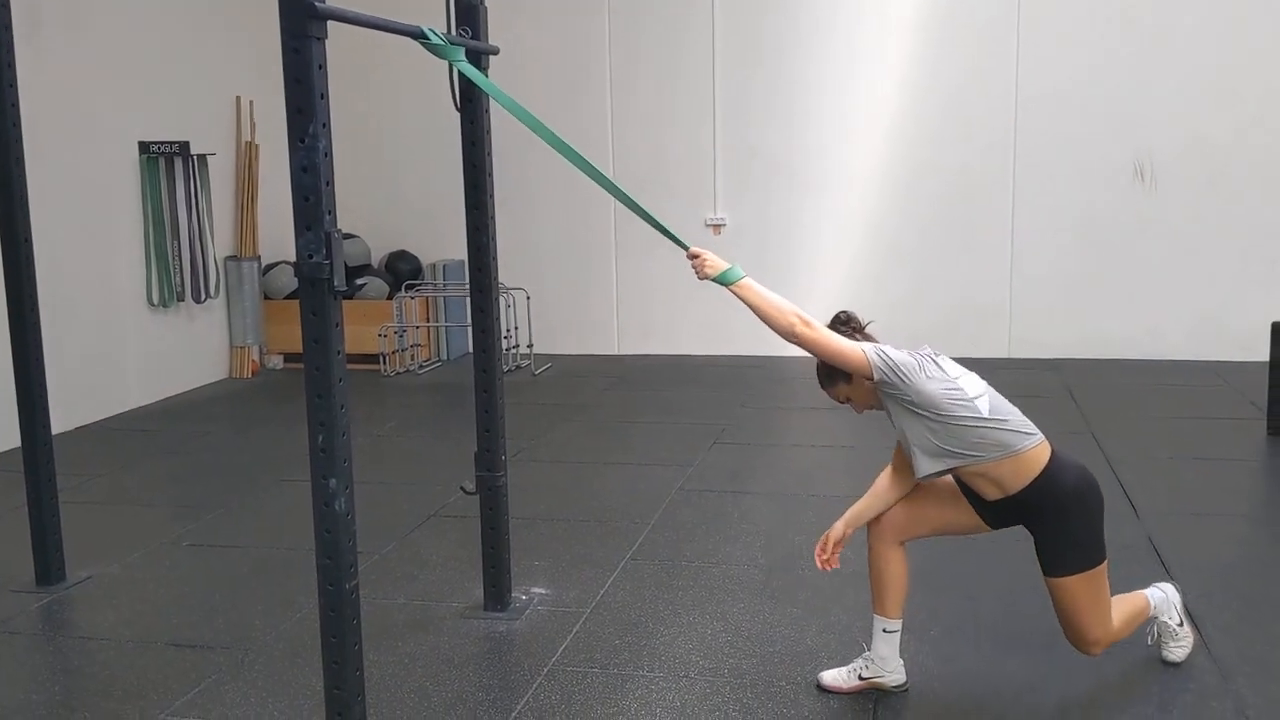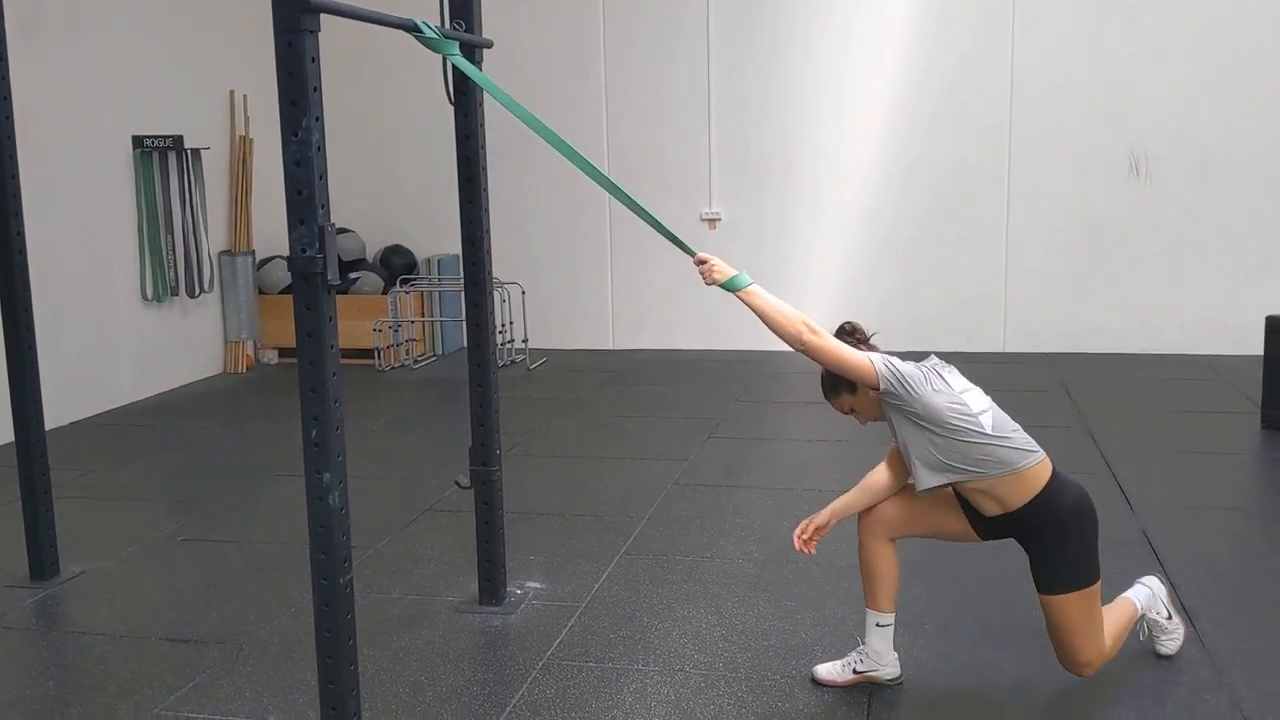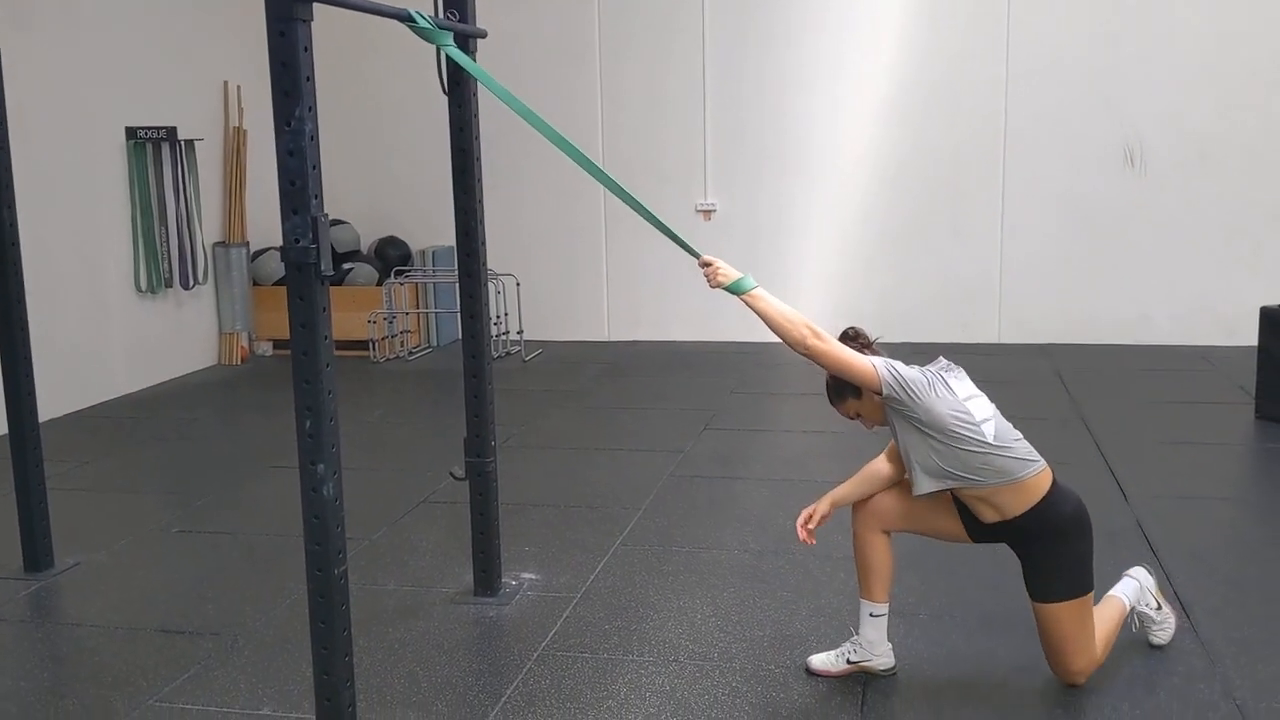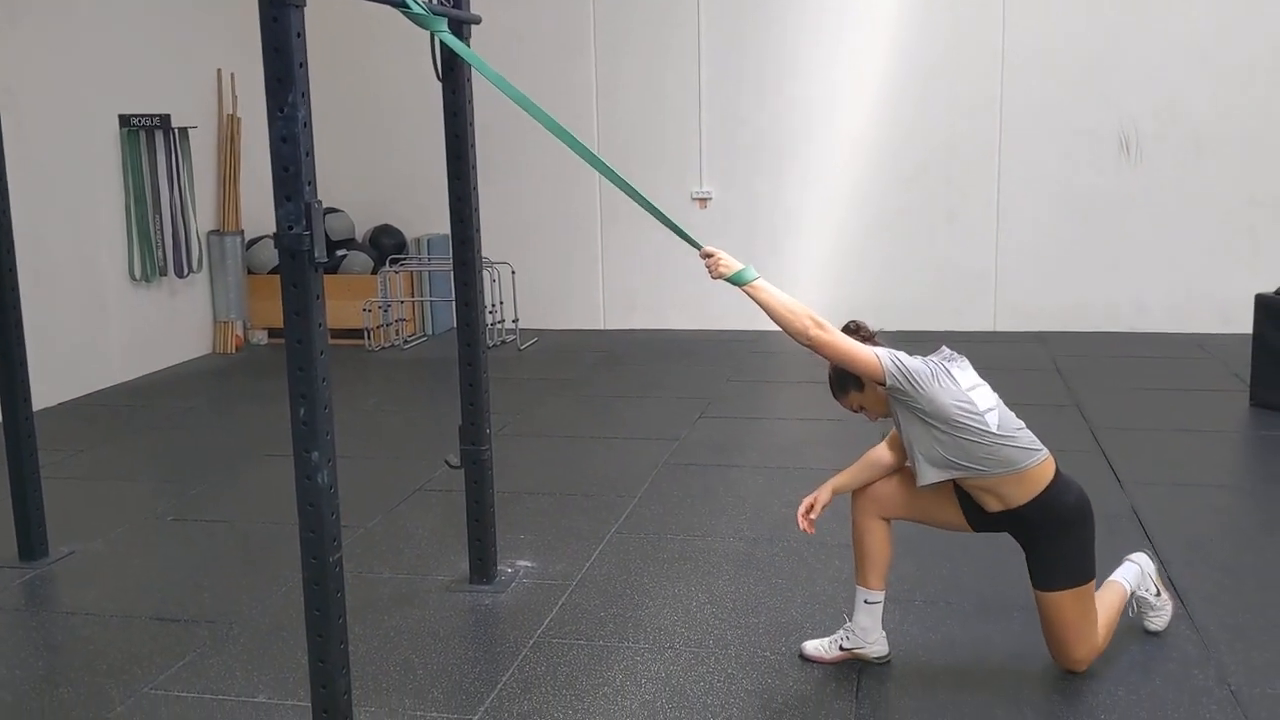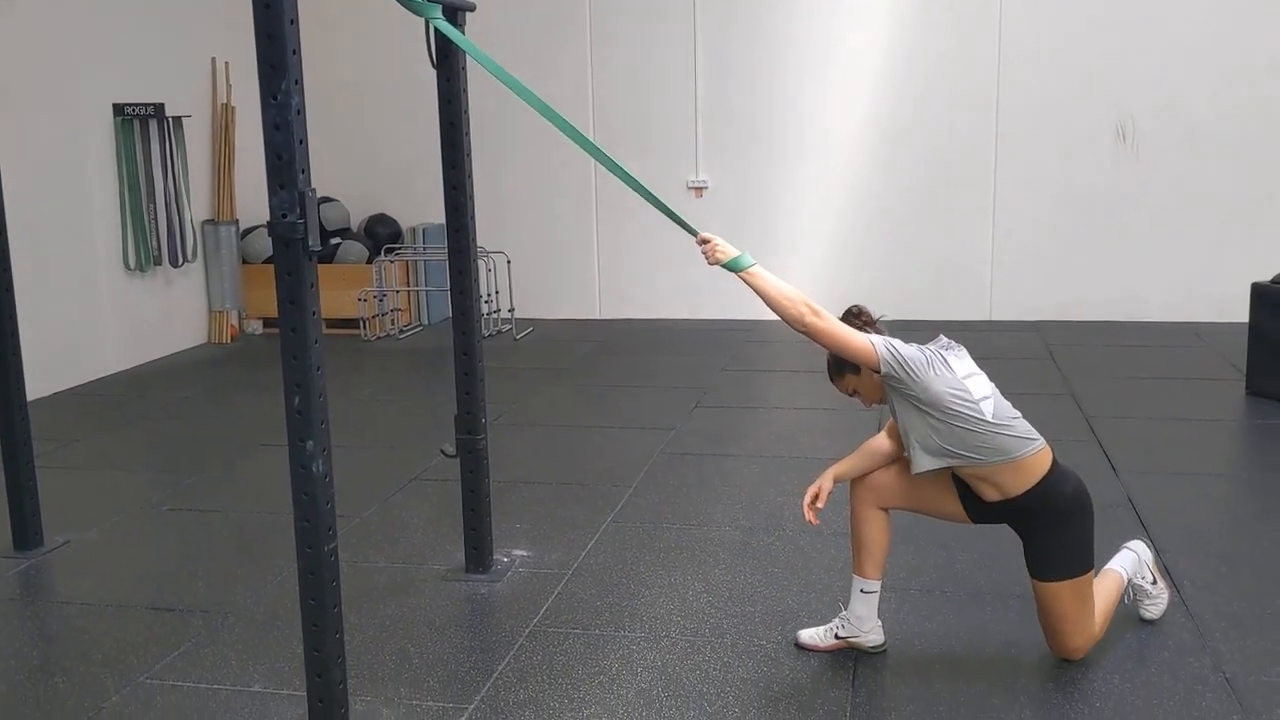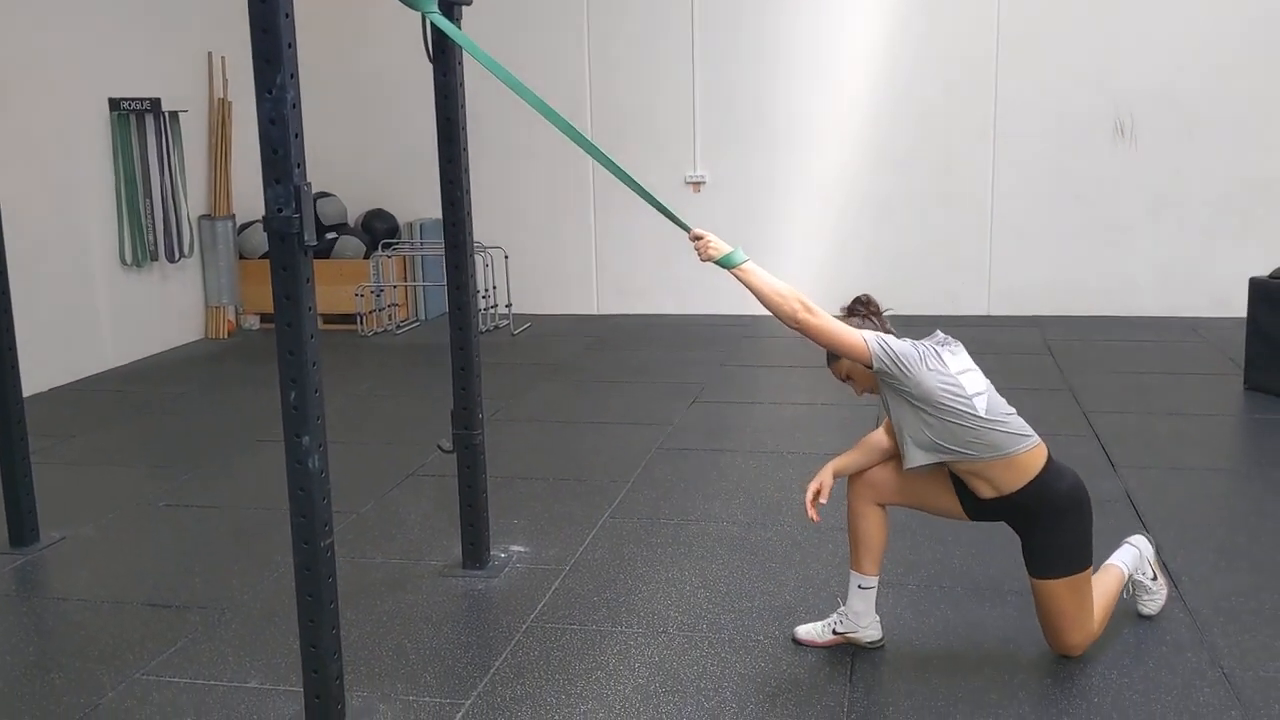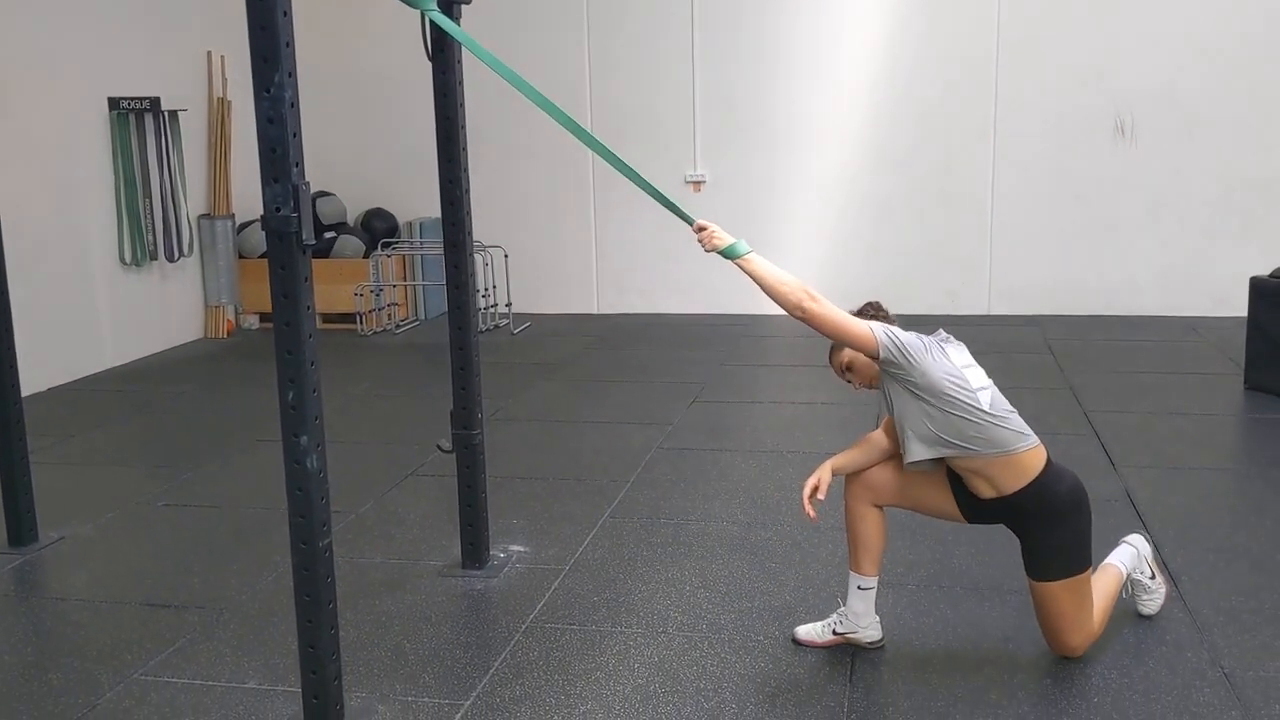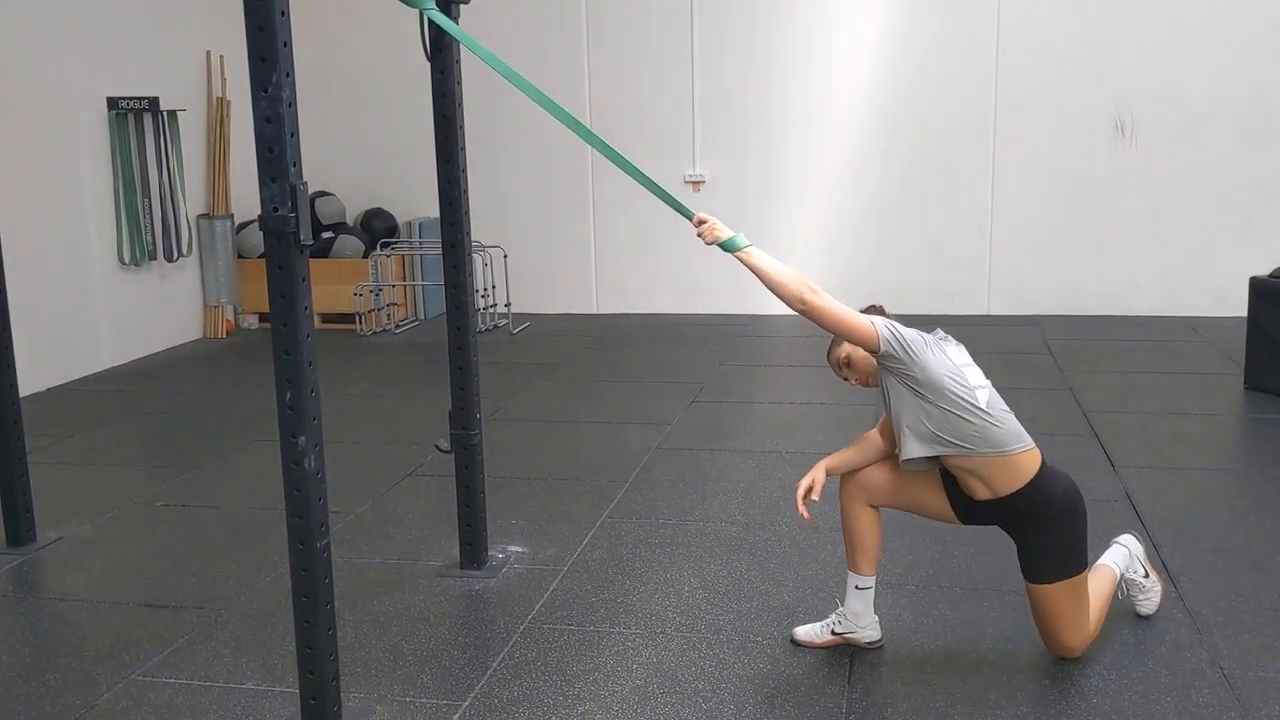
dt=0.2s
person 1, frame 1
left shoulder: (905, 371)
right shoulder: (904, 388)
left elbow: (802, 329)
right elbow: (904, 472)
left wrist: (730, 276)
right wrist: (846, 524)
left hip: (1059, 498)
right hip: (1002, 491)
left knee: (1091, 637)
right knee: (885, 525)
left ankle: (1160, 602)
right ankle: (884, 663)
person 1, frame 2
left shoulder: (909, 382)
right shoulder: (906, 398)
left elbow: (808, 337)
right elbow: (895, 470)
left wrist: (738, 283)
right wrist: (831, 513)
left hip: (1055, 516)
right hip: (994, 504)
left knee: (1083, 660)
right knee: (876, 519)
left ankle: (1145, 599)
right ankle: (878, 657)
person 1, frame 3
left shoulder: (913, 387)
right shoulder: (912, 399)
left elbow: (812, 341)
right elbow: (894, 463)
left wrist: (742, 285)
right wrist: (830, 501)
left hip: (1050, 524)
right hip: (990, 508)
left knee: (1074, 669)
right knee: (871, 510)
left ankle: (1134, 591)
right ankle: (872, 648)
person 1, frame 4
left shoulder: (916, 378)
right shoulder: (914, 388)
left elbow: (814, 332)
right elbow: (895, 450)
left wrist: (744, 277)
right wrist: (831, 487)
left hip: (1053, 513)
right hip: (990, 499)
left knee: (1075, 658)
right knee: (871, 496)
left ankle: (1133, 576)
right ankle: (866, 635)
person 1, frame 5
left shoulder: (912, 366)
right shoulder: (913, 374)
left elbow: (809, 318)
right elbow: (894, 440)
left wrist: (739, 263)
right wrist: (833, 474)
left hip: (1052, 504)
right hip: (989, 490)
left knee: (1072, 647)
right knee: (869, 485)
left ankle: (1129, 564)
right ankle: (862, 624)
person 1, frame 6
left shoulder: (903, 359)
right shoulder: (914, 365)
left elbow: (802, 314)
right elbow: (891, 436)
left wrist: (732, 259)
right wrist: (833, 468)
left hip: (1049, 501)
right hip: (987, 488)
left knee: (1071, 644)
right knee: (867, 482)
left ankle: (1130, 559)
right ankle: (859, 620)
person 1, frame 7
left shoulder: (909, 352)
right shoulder: (905, 376)
left elbow: (806, 305)
right elbow: (889, 437)
left wrist: (735, 249)
right wrist: (831, 465)
left hip: (1047, 503)
right hip: (984, 490)
left knee: (1071, 644)
right knee: (863, 483)
left ankle: (1128, 559)
right ankle: (859, 621)
person 1, frame 8
left shoulder: (908, 349)
right shoulder: (901, 376)
left elbow: (807, 299)
right elbow: (884, 438)
left wrist: (735, 243)
right wrist: (826, 466)
left hip: (1042, 504)
right hip: (976, 491)
left knee: (1068, 645)
right knee: (858, 481)
left ankle: (1121, 560)
right ankle: (858, 620)
